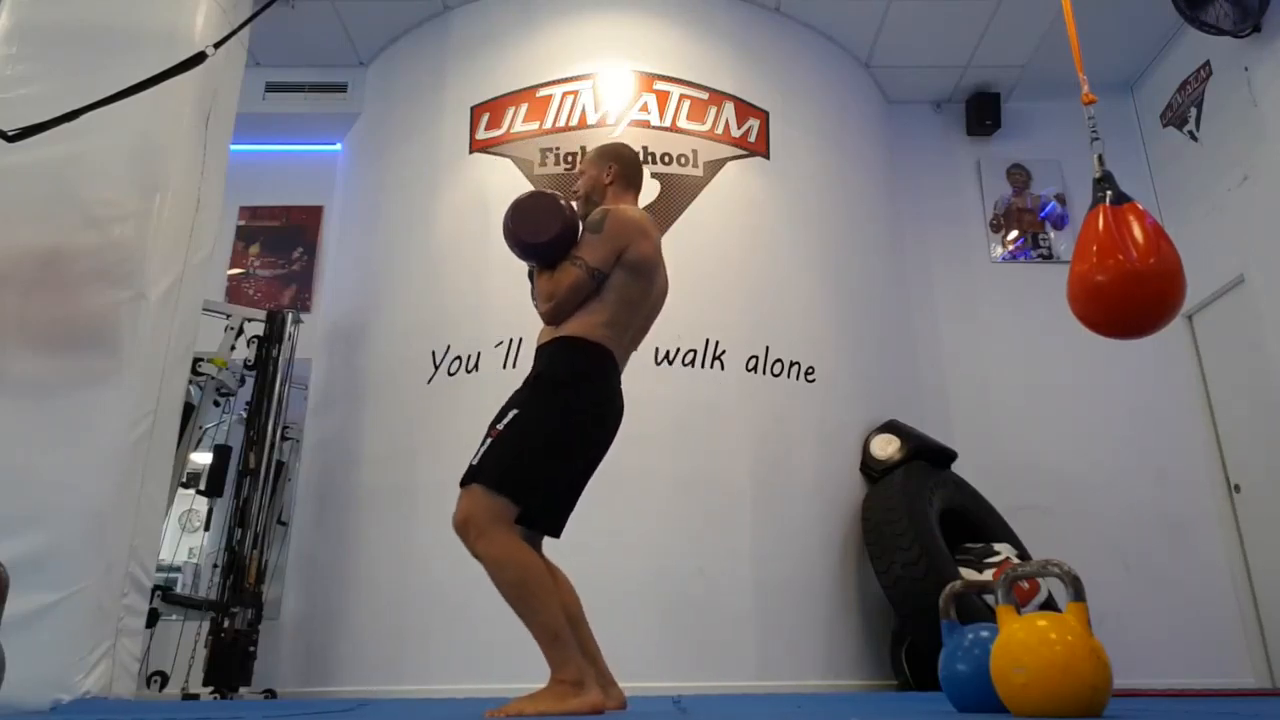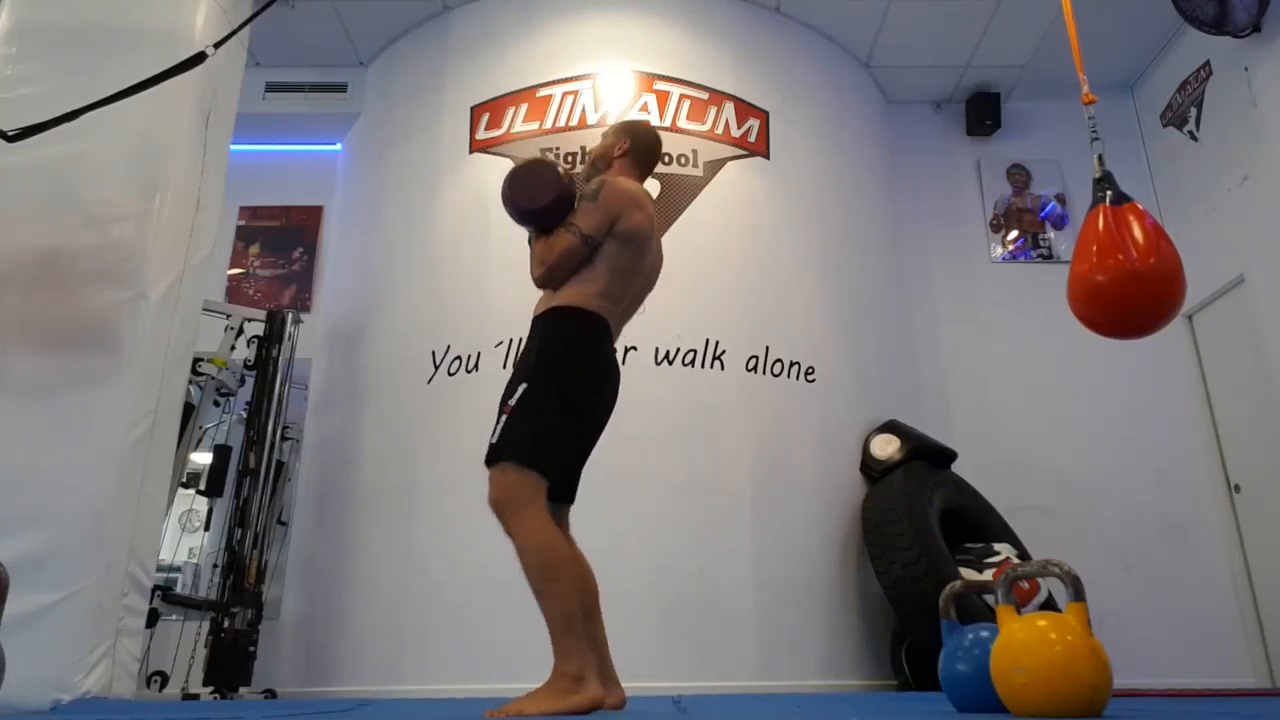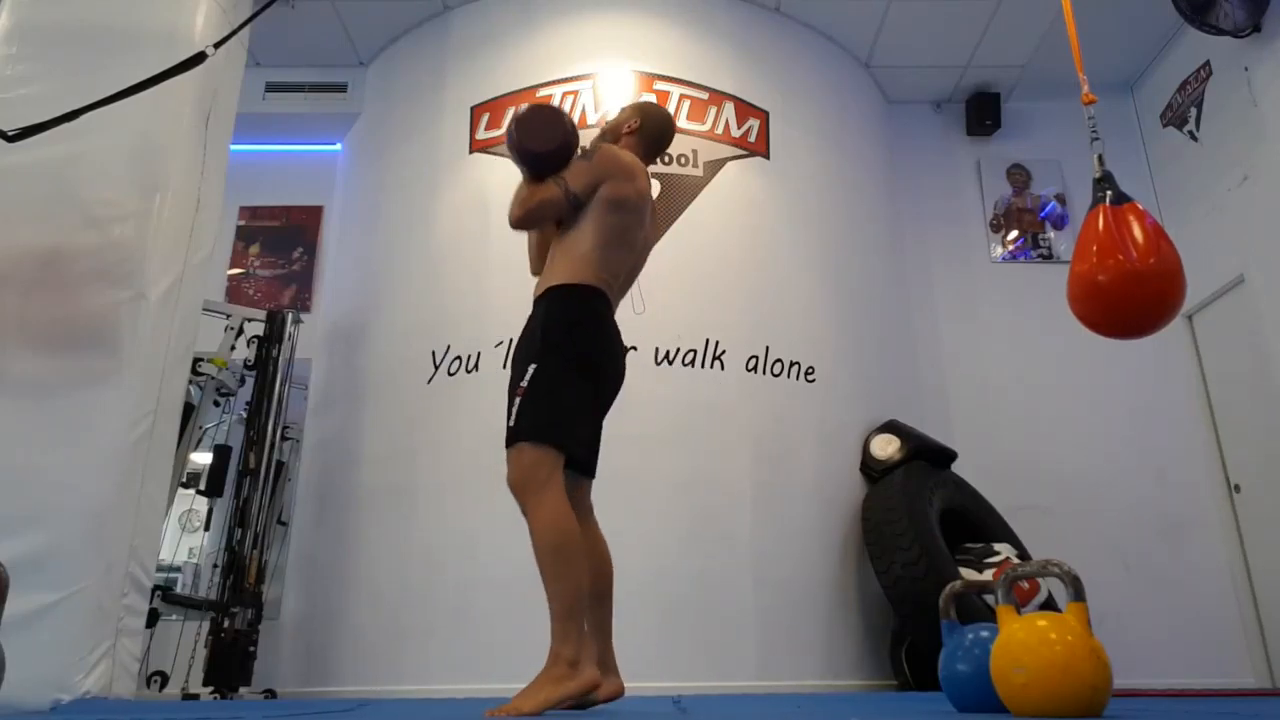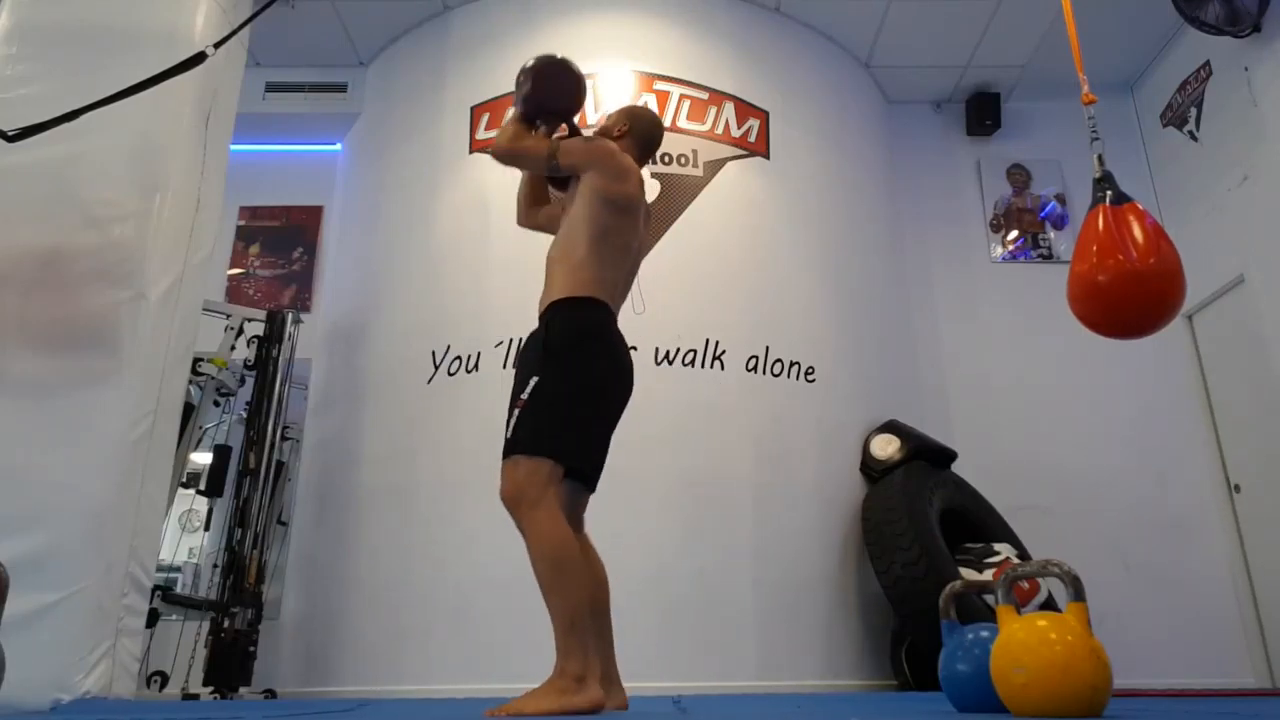
dt=0.1s
person 1, frame 1
left shoulder: (614, 221)
right shoulder: (649, 260)
left elbow: (553, 305)
left wrist: (543, 259)
right wrist: (555, 266)
left hip: (566, 380)
right hip: (594, 393)
left knee: (478, 520)
right knee: (513, 539)
person 1, frame 2
left shoulder: (611, 193)
right shoulder: (645, 239)
left elbow: (549, 267)
left wrist: (543, 230)
right wrist: (558, 233)
left hip: (562, 348)
right hip: (591, 359)
left knee: (513, 497)
right knee: (543, 517)
person 1, frame 3
left shoulder: (610, 159)
right shoulder: (636, 207)
left elbow: (522, 213)
right elbow: (543, 261)
left wrist: (537, 172)
right wrist: (553, 203)
left hip: (566, 325)
right hip: (594, 340)
left knee: (533, 479)
right knee: (570, 503)
left ankle: (569, 661)
right ankle: (600, 667)
person 1, frame 4
left shoulder: (609, 161)
right shoulder: (581, 206)
left elbow: (517, 149)
right elbow: (527, 214)
left wrist: (530, 119)
right wrist: (537, 159)
left hip: (573, 345)
right hip: (592, 355)
left knee: (527, 495)
right knee: (561, 519)
